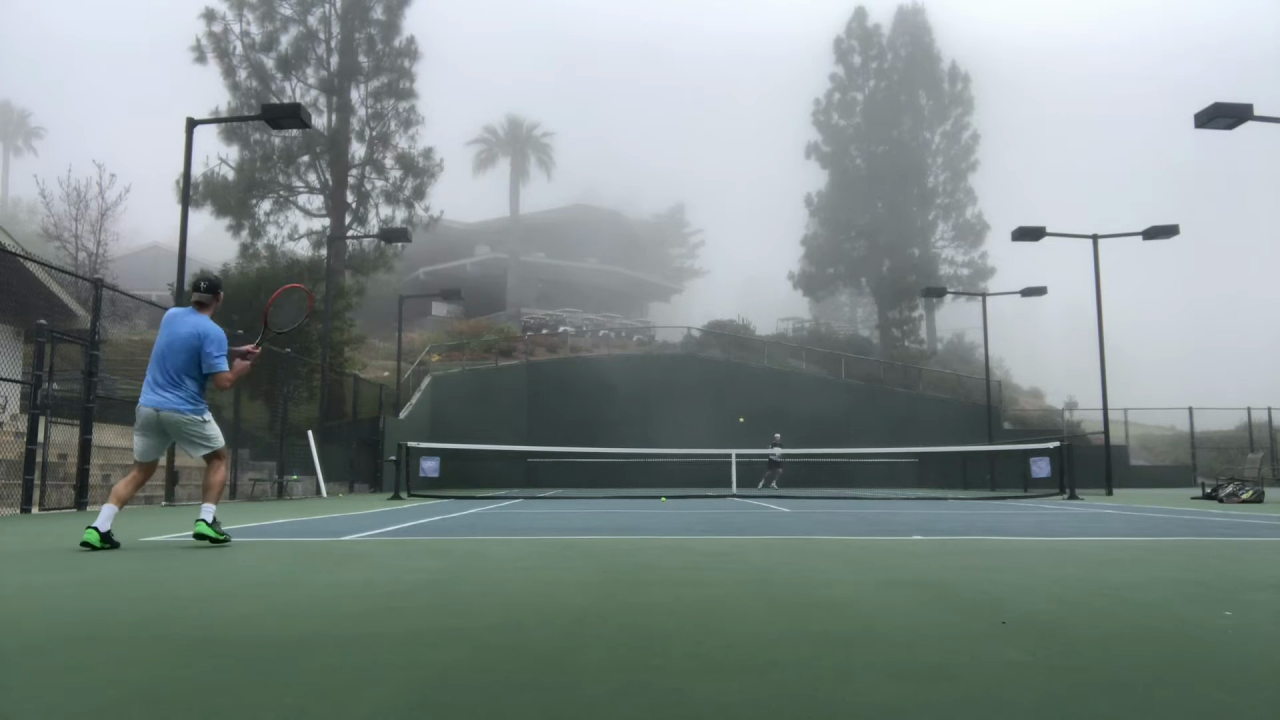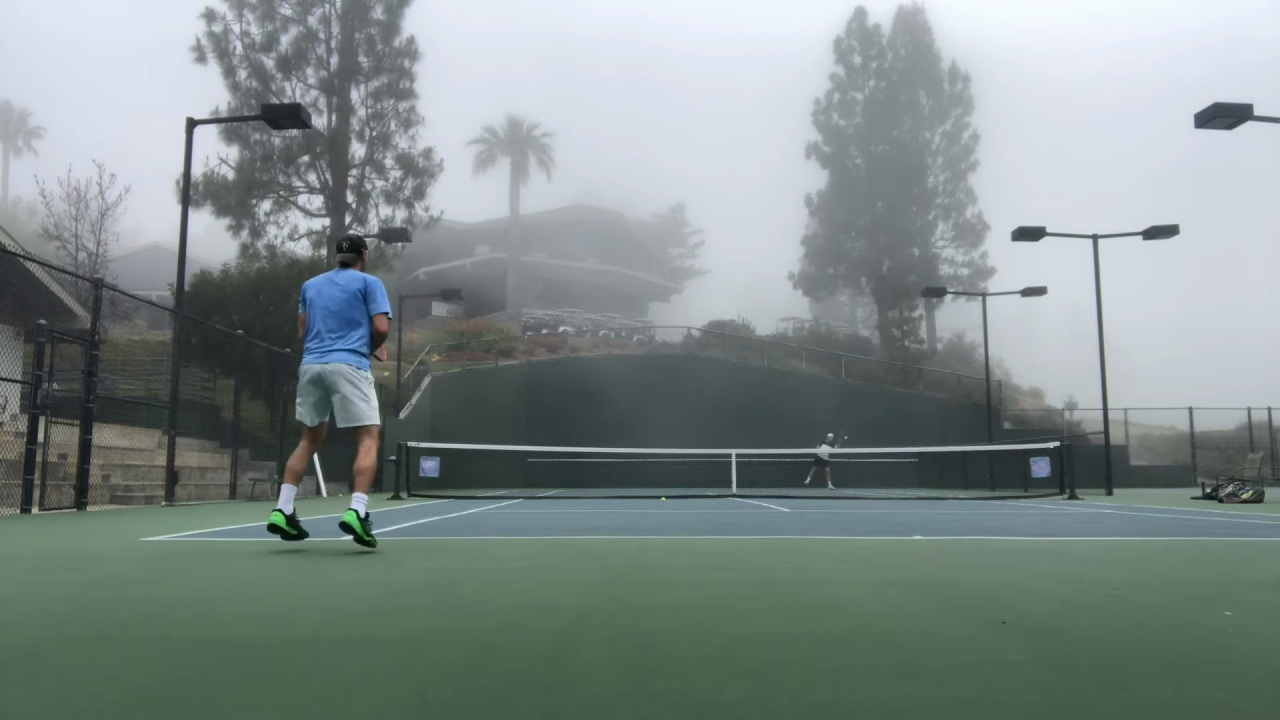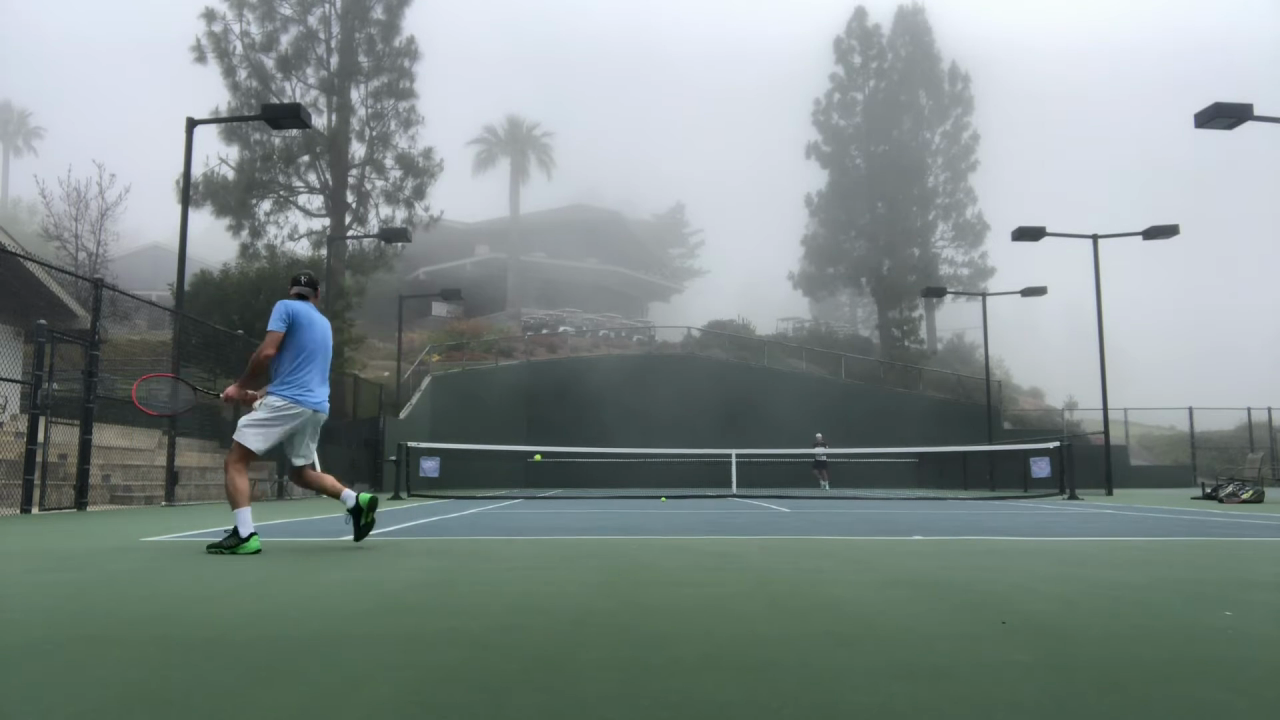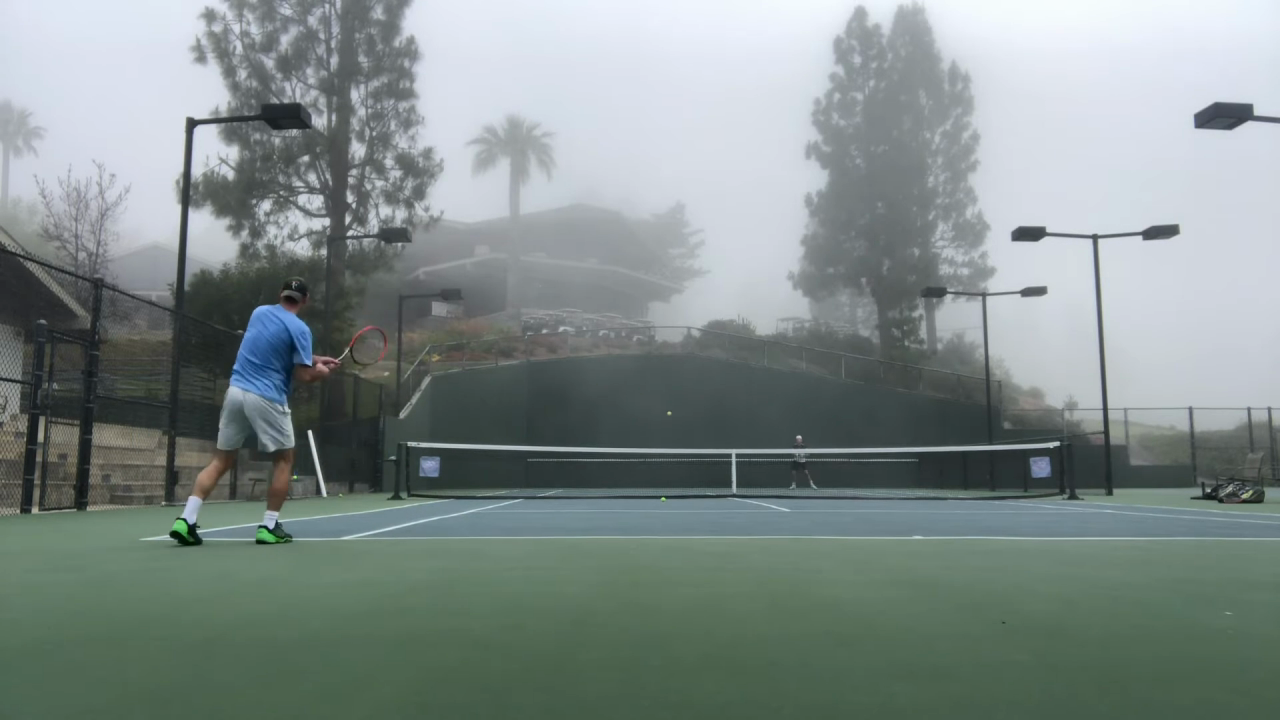
dt=1s
person 1, frame 1
left shoulder: (171, 315)
right shoulder: (214, 333)
right elbow: (222, 384)
left wrist: (234, 353)
right wrist: (241, 370)
left hip: (149, 406)
right hip: (186, 411)
left knee: (140, 472)
right knee: (218, 459)
left ankle: (98, 529)
right ankle: (207, 522)
person 1, frame 2
left shoulder: (310, 285)
right shoulder: (369, 283)
left elbow: (302, 330)
right elbow: (381, 328)
right wrist: (368, 351)
left hip: (311, 367)
right hip: (347, 368)
left knee: (310, 440)
right knee: (369, 439)
left ankle: (283, 513)
right ankle: (357, 513)
person 1, frame 3
left shoulder: (286, 307)
right shoulder: (323, 323)
left elbow: (267, 352)
left wrist: (241, 386)
right wrist: (262, 394)
left hip: (285, 402)
right hip: (316, 407)
left knee: (235, 463)
right knee: (303, 473)
left ankle: (244, 535)
right ankle: (355, 501)
person 1, frame 4
left shoulder: (260, 312)
right shoulder: (300, 328)
right elbow: (304, 376)
left wrist: (315, 360)
right wrist: (321, 372)
left hip: (236, 393)
right hip: (267, 399)
left knee: (222, 461)
right knee: (283, 460)
left ankle: (186, 521)
right ankle: (269, 526)
